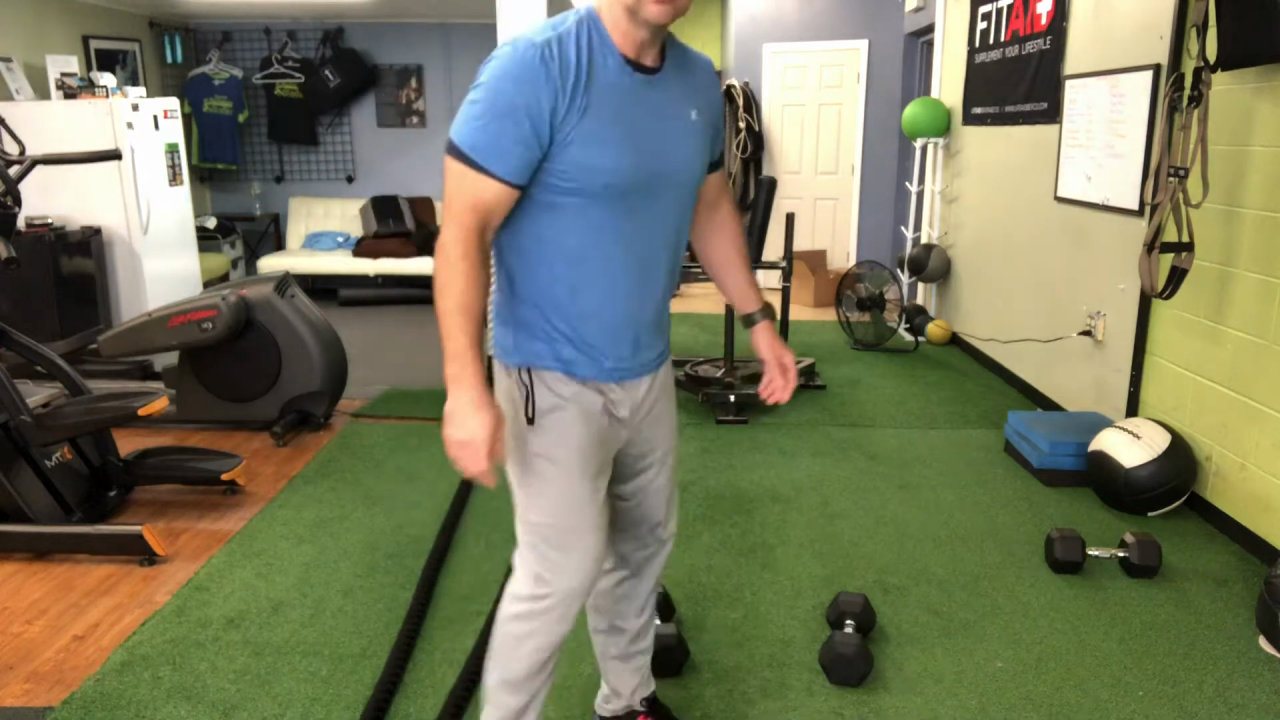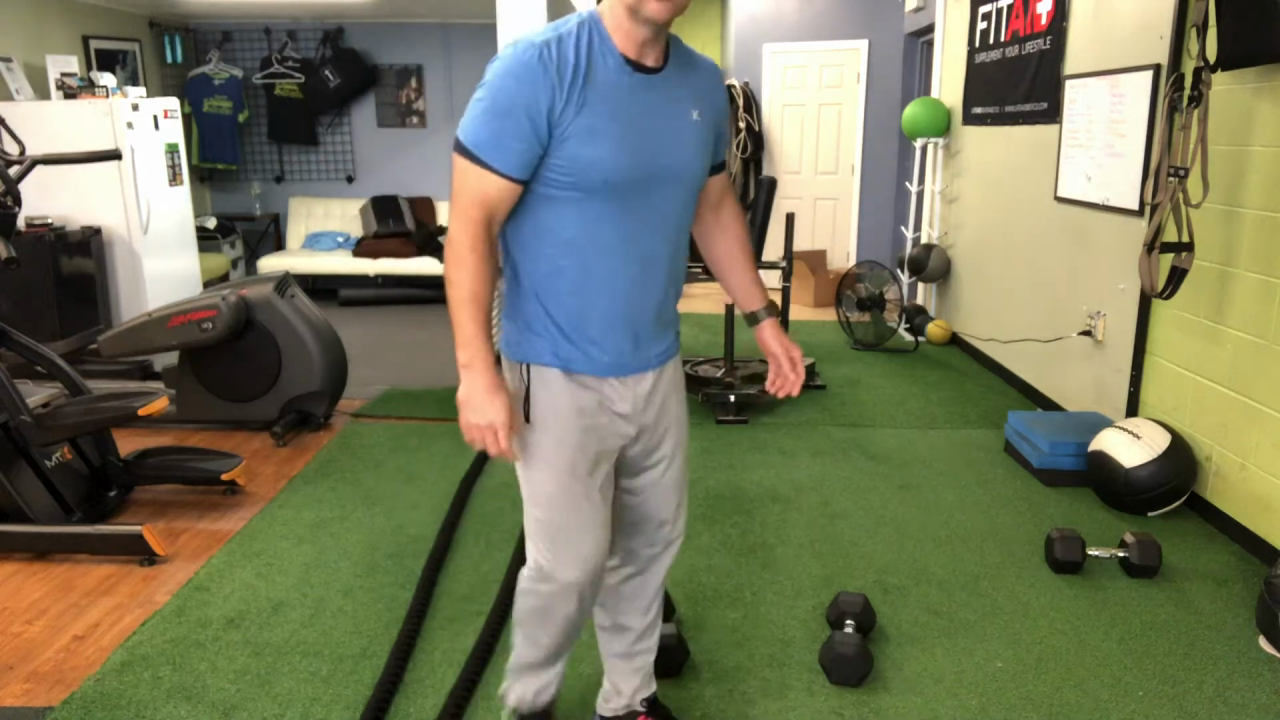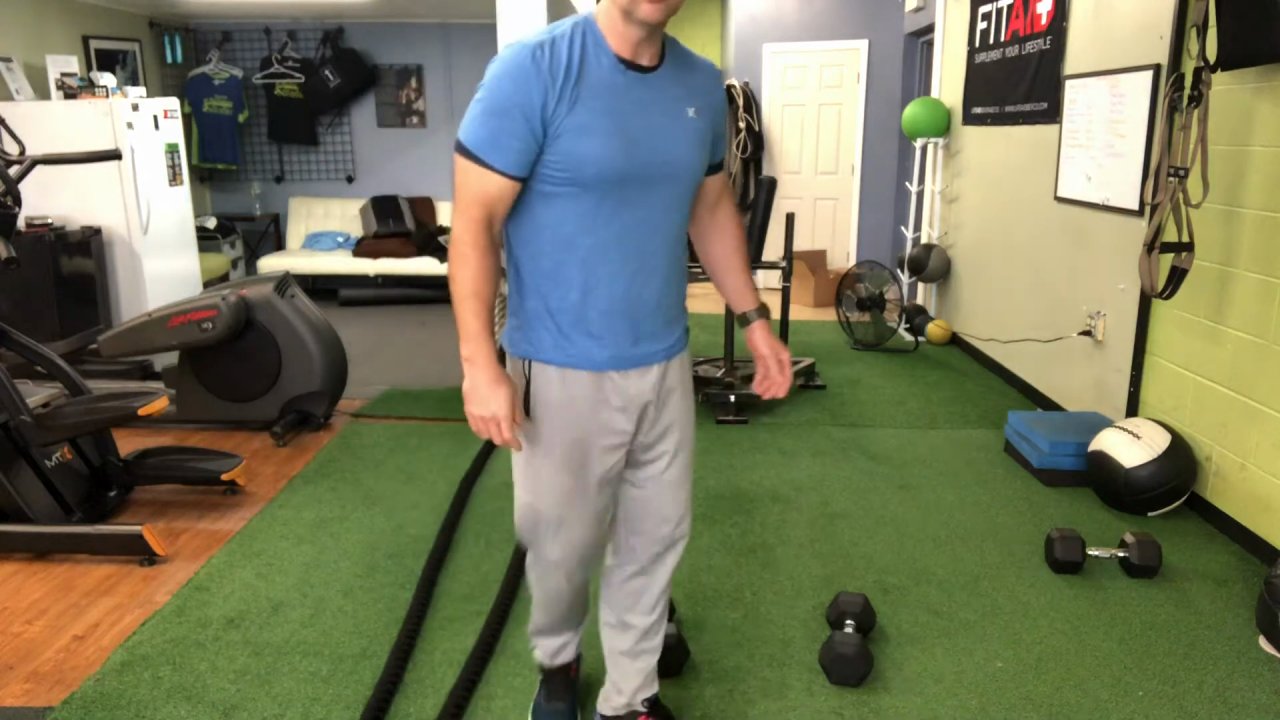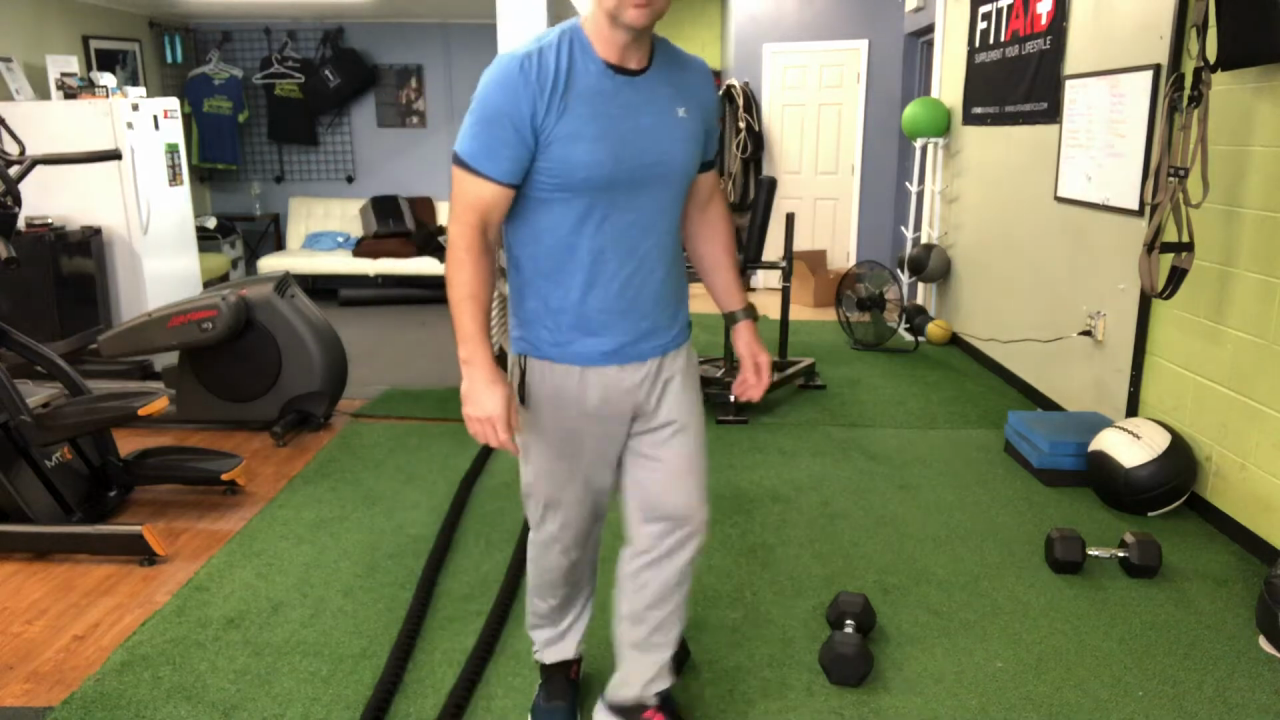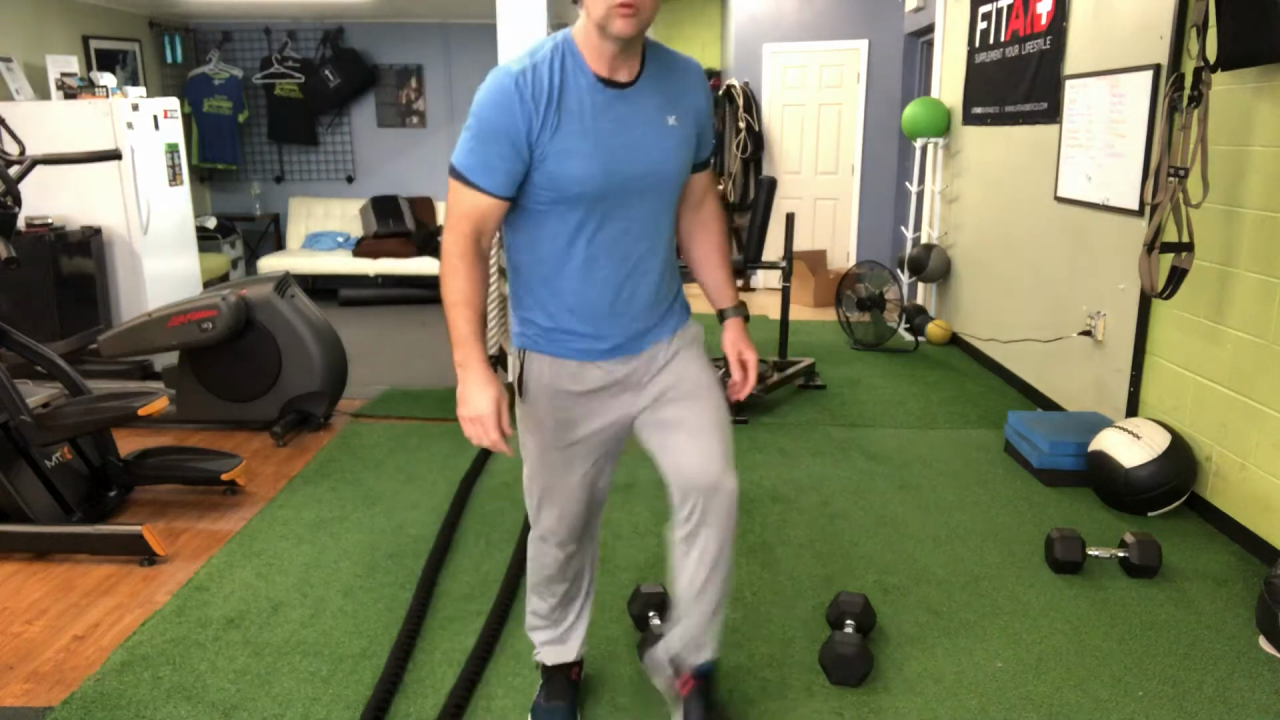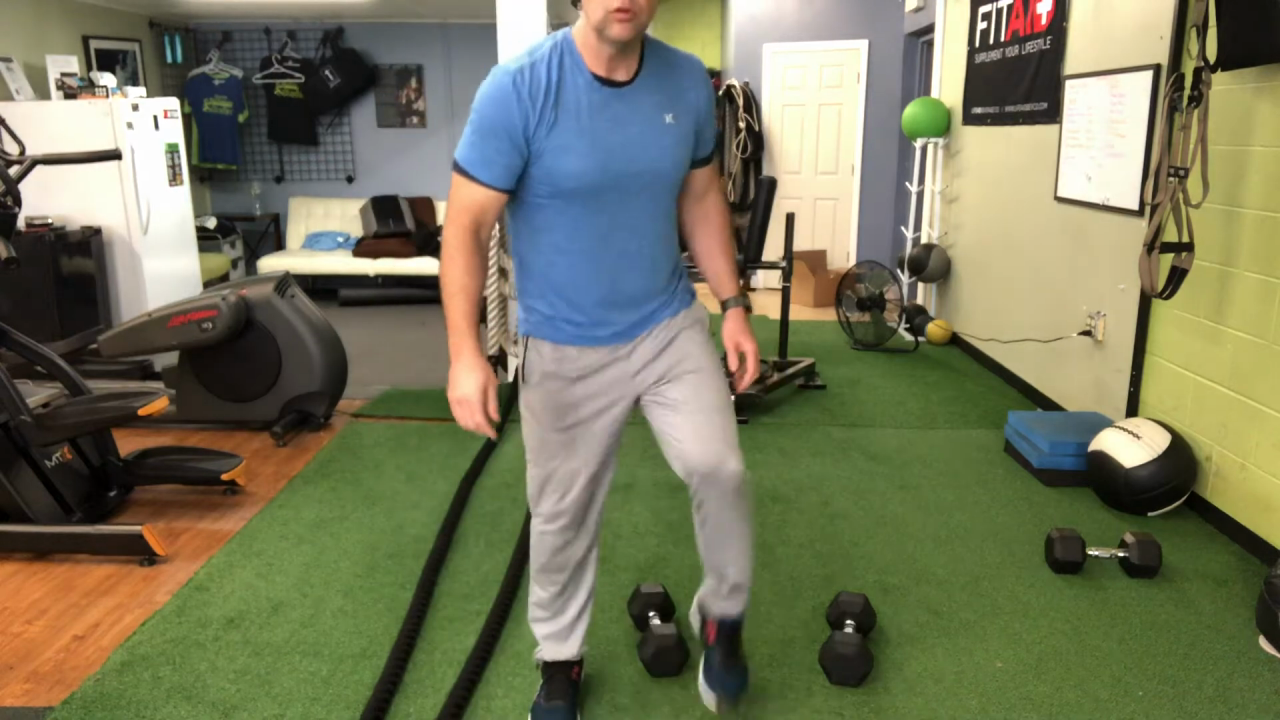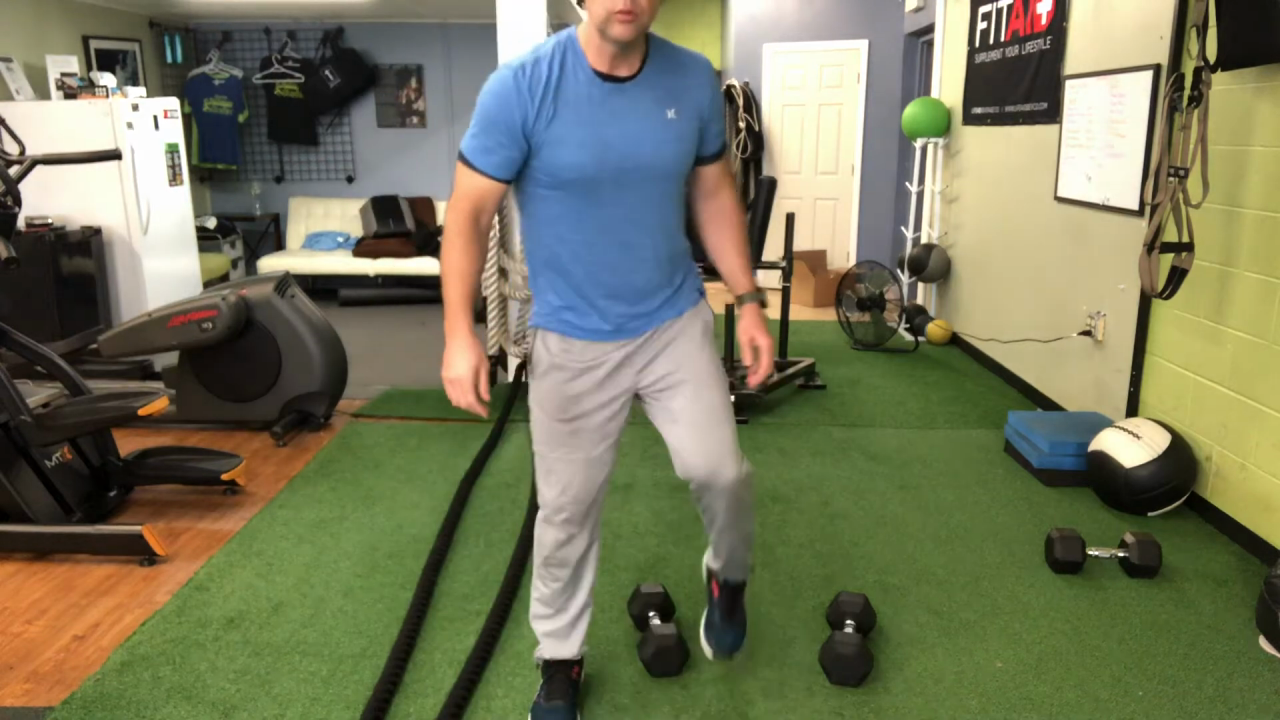
dt=0.1s
person 1, frame 1
left shoulder: (699, 82)
right shoulder: (535, 68)
left elbow: (711, 209)
right elbow: (463, 229)
left wrist: (758, 320)
right wrist: (466, 388)
left hip: (648, 373)
right hip: (553, 378)
left knee: (643, 545)
right knee: (560, 571)
person 1, frame 2
left shoulder: (703, 85)
right shoulder: (536, 70)
left elbow: (715, 208)
right elbow: (472, 223)
left wrist: (762, 316)
right wrist: (477, 371)
left hip: (656, 369)
right hip: (557, 374)
left knee: (649, 541)
right knee: (569, 559)
person 1, frame 3
left shoulder: (701, 84)
right shoulder: (533, 70)
right elbow: (474, 221)
left wrist: (753, 319)
right wrist: (481, 364)
left hip: (664, 364)
right hip: (561, 372)
left knee: (657, 540)
right knee: (565, 546)
right ankle: (557, 660)
person 1, frame 4
left shoulder: (694, 84)
right shoulder: (523, 80)
right elbow: (472, 227)
left wrist: (740, 317)
right wrist: (478, 366)
left hip: (666, 357)
right hip: (562, 369)
left knee: (672, 526)
right knee: (563, 532)
right ankle: (557, 660)
person 1, frame 5
left shoulder: (687, 86)
right shoulder: (518, 93)
right elbow: (465, 237)
left wrist: (731, 315)
right wrist: (473, 370)
left hip: (667, 344)
right hip: (561, 364)
left knee: (710, 486)
right knee: (561, 527)
left ankle: (687, 662)
right ankle: (558, 661)
person 1, frame 6
left shoulder: (687, 83)
right shoulder: (516, 92)
right elbow: (467, 227)
left wrist: (734, 305)
right wrist: (466, 354)
left hip: (671, 326)
right hip: (564, 349)
left knee: (717, 464)
right knee: (563, 512)
left ankle: (721, 617)
right ankle: (559, 656)
person 1, frame 7
left shoulder: (694, 81)
right shoulder: (521, 86)
left elbow: (714, 194)
right elbow: (468, 213)
left wrist: (748, 301)
right wrist: (460, 335)
left hip: (676, 323)
right hip: (571, 342)
left knee: (719, 470)
right knee: (567, 507)
left ankle: (727, 575)
right ankle: (560, 655)
